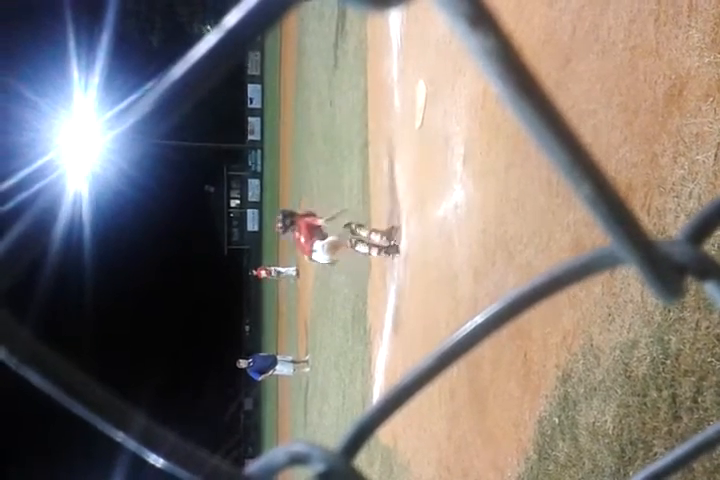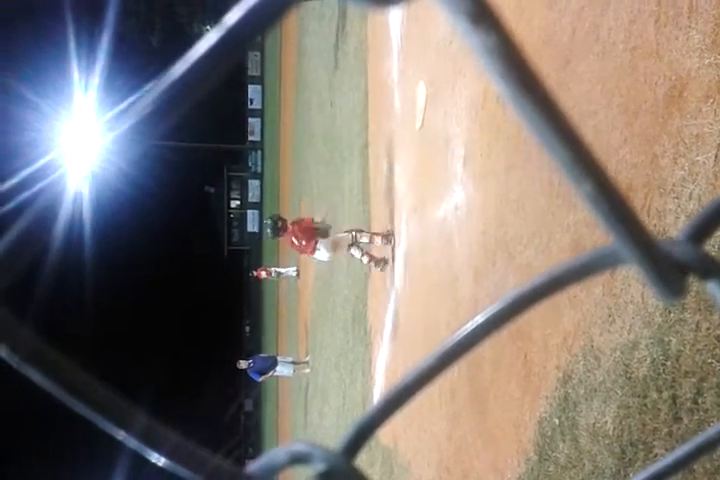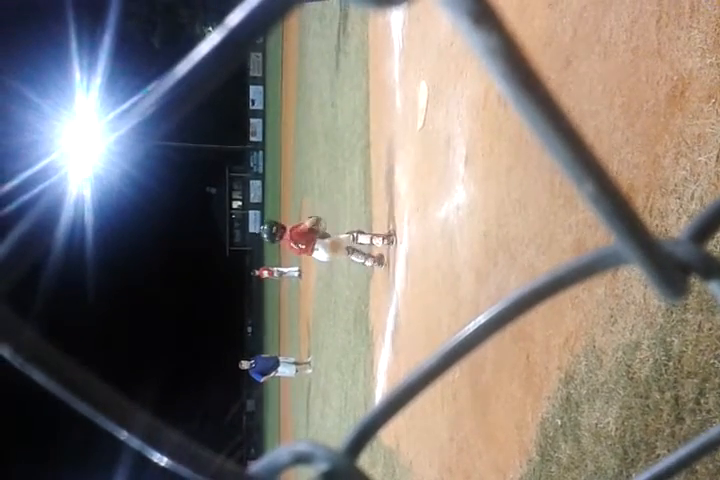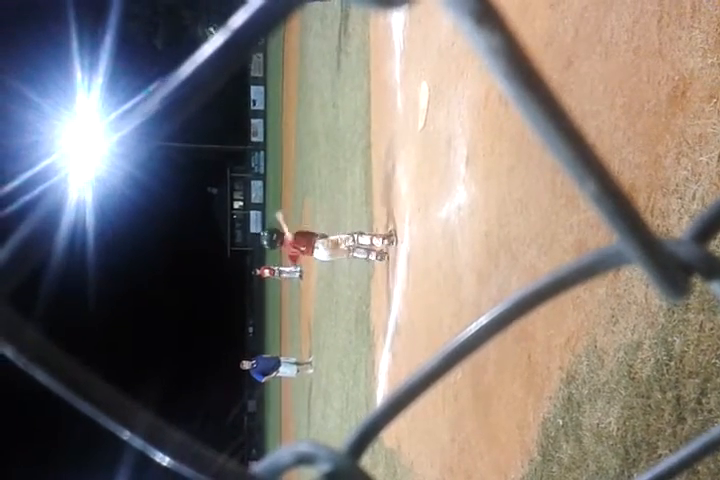
dt=0.2s
person 1, frame 1
left shoulder: (297, 235)
right shoulder: (303, 219)
left elbow: (307, 255)
right elbow: (323, 221)
right wrist: (339, 213)
left hip: (320, 256)
right hip: (324, 247)
left knee: (353, 242)
right knee: (352, 228)
left ankle: (384, 250)
right ankle: (385, 237)
person 1, frame 2
left shoulder: (288, 237)
right shoulder: (294, 225)
right elbow: (317, 225)
right wrist: (323, 225)
left hip: (321, 255)
right hip: (325, 246)
left knee: (350, 244)
right knee: (354, 234)
left ankle: (375, 262)
right ankle: (382, 239)
person 1, frame 3
left shoulder: (286, 243)
right shoulder: (291, 232)
right elbow: (309, 223)
right wrist: (316, 219)
left hip: (319, 254)
right hip: (323, 246)
left knee: (350, 250)
right knee: (354, 236)
left ankle: (374, 261)
right ankle: (383, 239)
person 1, frame 4
left shoulder: (287, 249)
right shoulder: (289, 241)
right elbow: (291, 236)
right wrist: (282, 220)
left hip: (320, 254)
right hip: (322, 246)
left knee: (352, 250)
right knee: (355, 238)
left ankle: (377, 254)
right ankle: (384, 240)
